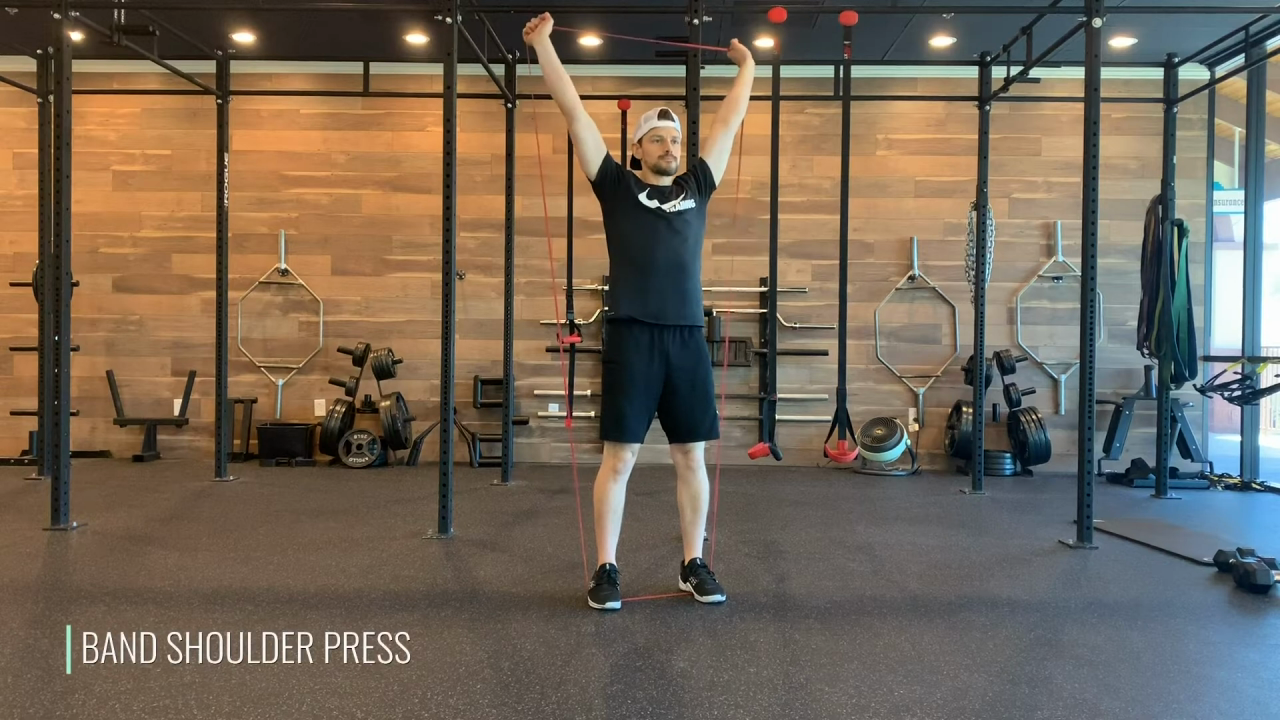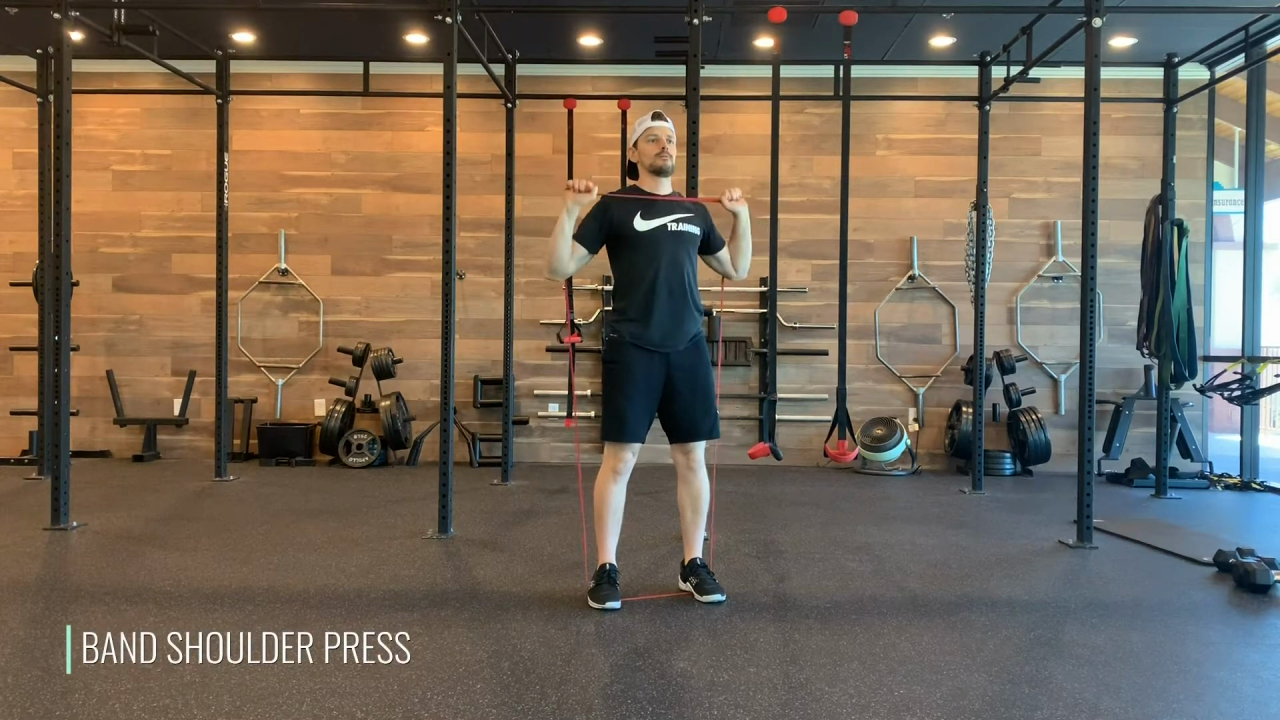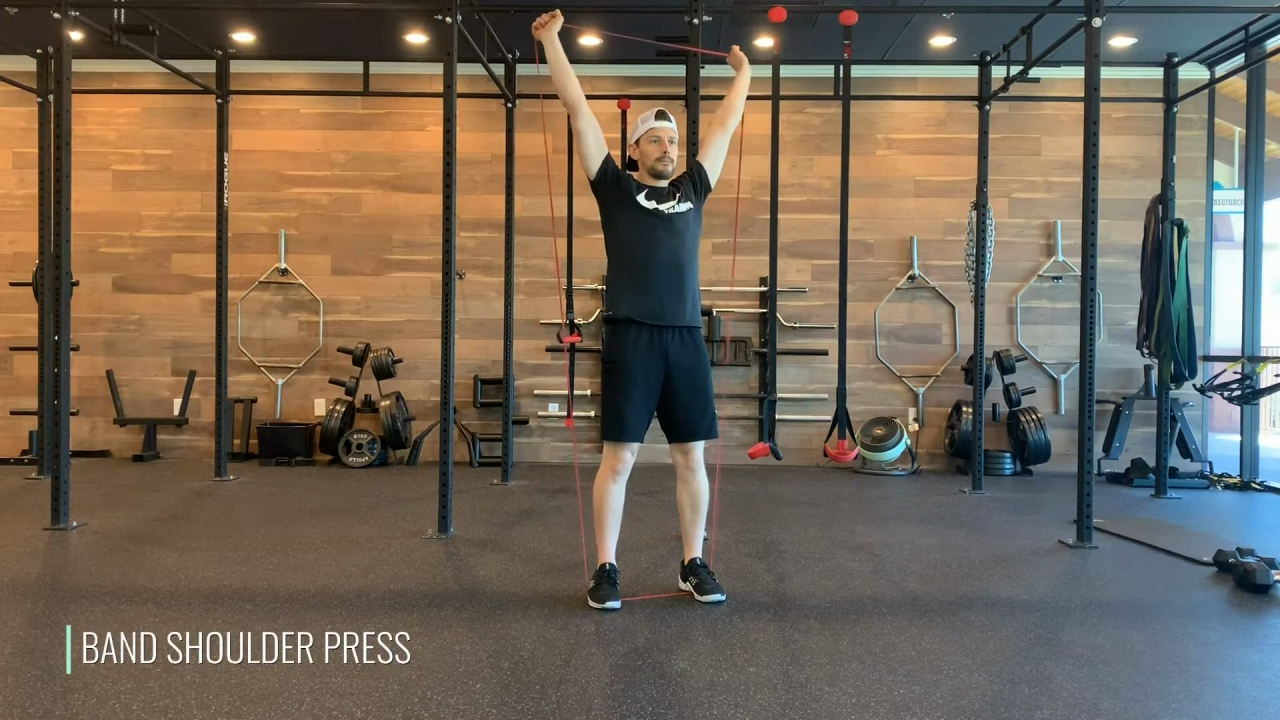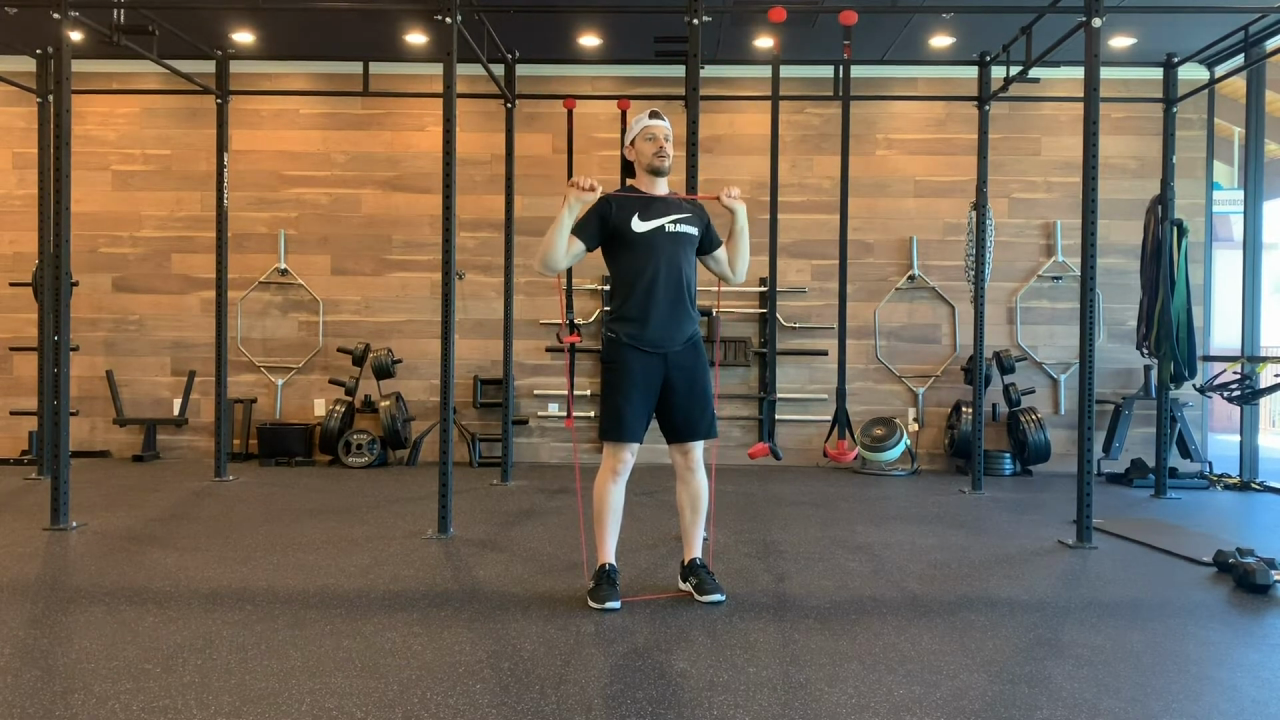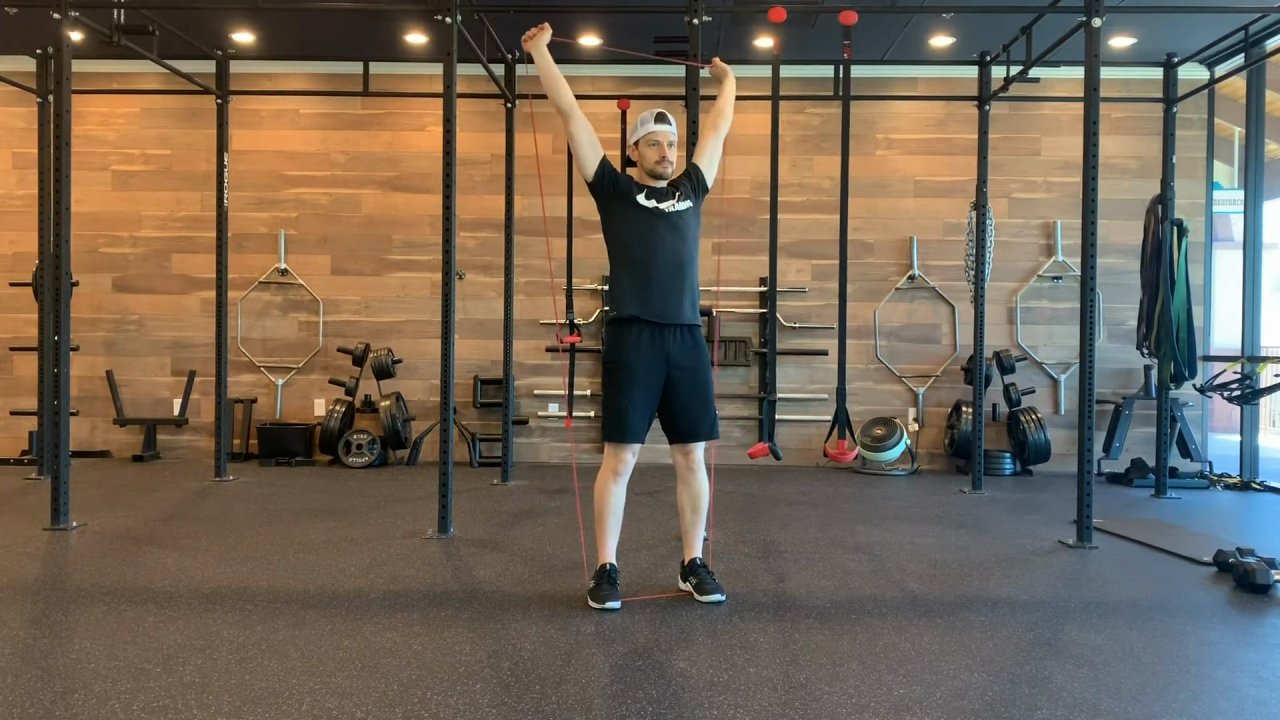
dt=1s
person 1, frame 1
left shoulder: (696, 187)
right shoulder: (617, 187)
left elbow: (729, 121)
right elbow: (573, 110)
left wrist: (746, 65)
right wrist: (543, 44)
left hip: (688, 341)
right hip: (632, 341)
left knee: (691, 457)
right knee: (619, 458)
left ankle: (692, 563)
right ankle: (606, 569)
person 1, frame 2
left shoulder: (696, 211)
right shoulder: (613, 207)
left elbow: (737, 270)
right elbow: (558, 269)
left wrist: (741, 215)
right wrist: (569, 212)
left hip: (688, 348)
right hip: (632, 348)
left knee: (692, 458)
right knee: (619, 459)
left ankle: (693, 564)
right ankle: (606, 569)
person 1, frame 3
left shoulder: (692, 190)
right shoulder: (615, 189)
left elbow: (724, 125)
right elbow: (578, 109)
left wrist: (742, 71)
right wrist: (552, 41)
left hip: (686, 341)
right hip: (631, 341)
left knee: (691, 458)
right knee: (618, 458)
left ankle: (693, 563)
right ankle: (606, 568)
person 1, frame 4
left shoulder: (693, 212)
right shoulder: (611, 208)
left elbow: (735, 271)
right elbow: (549, 263)
left wrist: (740, 215)
right wrist: (569, 207)
left hip: (686, 349)
right hip: (630, 349)
left knee: (690, 458)
right knee: (618, 460)
left ankle: (693, 564)
right ankle: (605, 569)
person 1, frame 5
left shoulder: (690, 188)
right shoulder: (614, 189)
left elbow: (718, 128)
right elbow: (570, 112)
left wrist: (727, 79)
right wrist: (541, 52)
left hip: (687, 341)
right hip: (632, 341)
left knee: (691, 458)
right knee: (620, 459)
left ankle: (693, 563)
right ankle: (605, 568)
